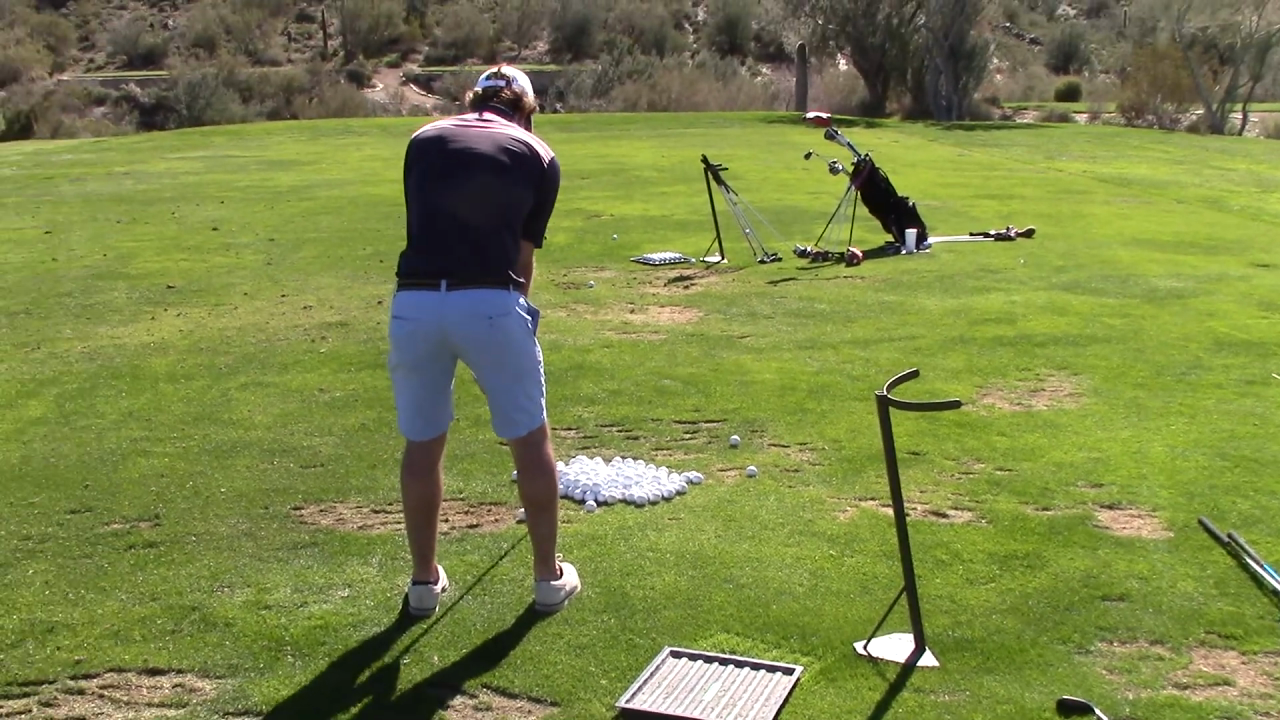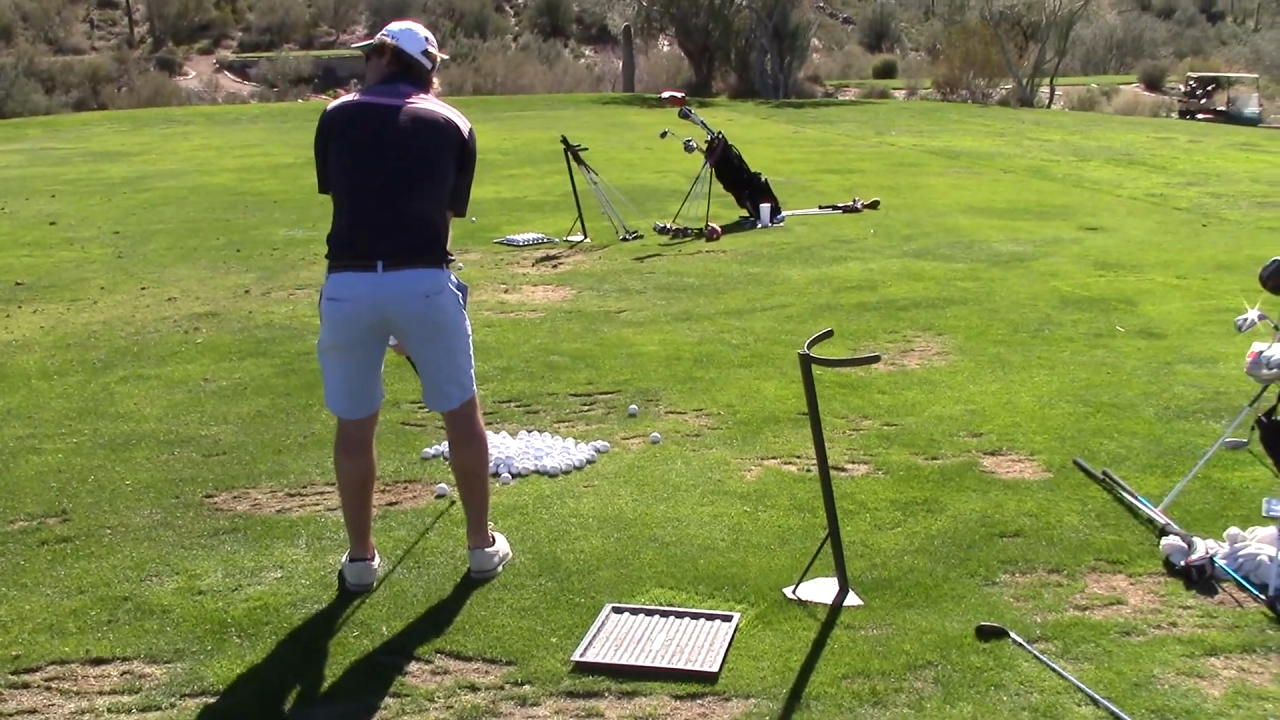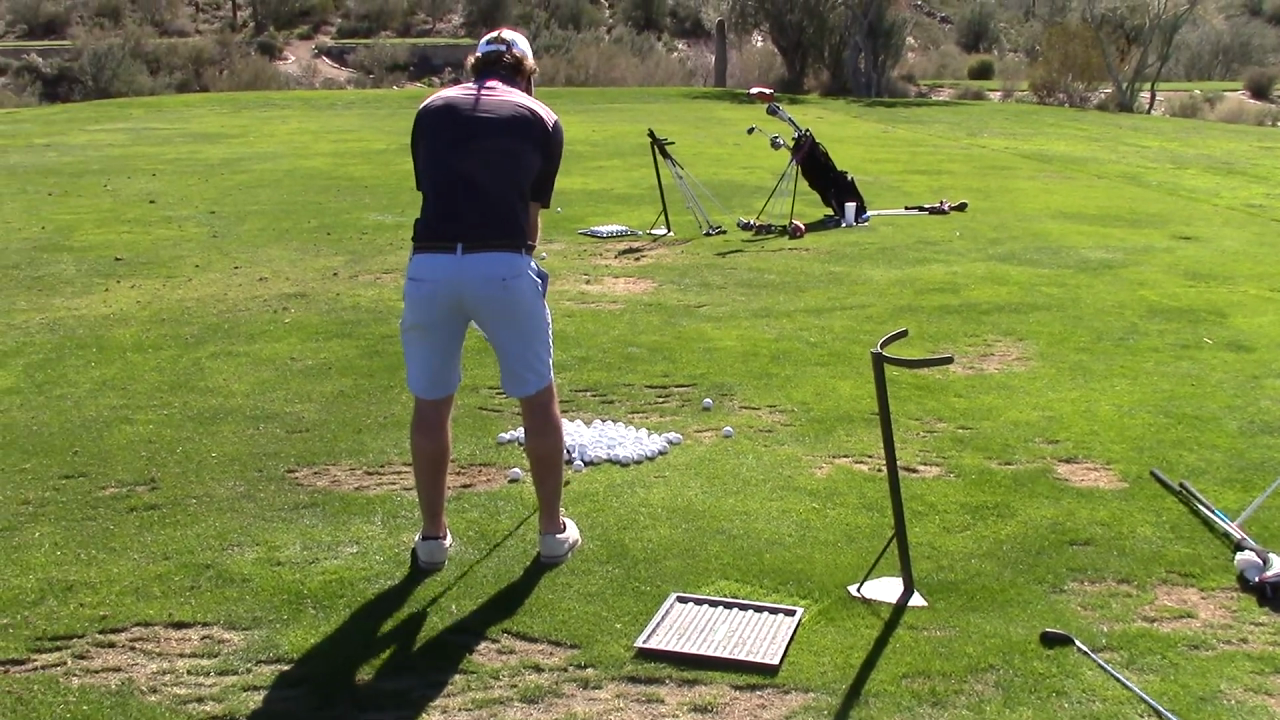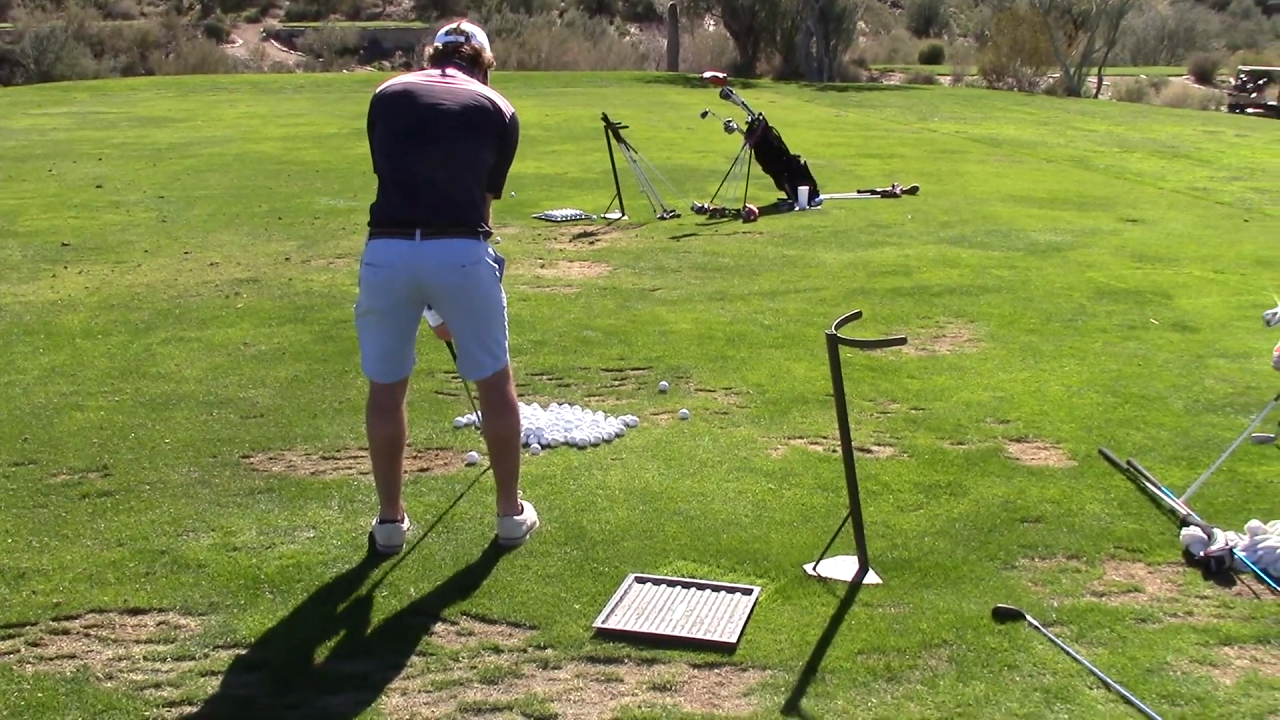
dt=1s
person 1, frame 1
left shoulder: (424, 139)
right shoulder: (538, 154)
left hip: (416, 301)
right hip: (491, 303)
left knee: (422, 445)
right knee: (530, 440)
left ankle: (424, 579)
right ankle: (549, 575)
person 1, frame 2
left shoulder: (338, 116)
right shoulder: (455, 126)
left elbow: (337, 200)
left hip: (349, 282)
right hip: (424, 281)
left knee: (354, 423)
right knee: (461, 412)
left ankle: (361, 556)
right ankle: (482, 543)
person 1, frame 3
left shoulder: (432, 109)
right shoulder: (542, 119)
left hip: (431, 265)
right hip: (504, 266)
left knee: (431, 405)
right knee: (538, 399)
left ankle: (433, 536)
right ankle: (552, 529)
person 1, frame 4
left shoulder: (387, 95)
right shoulder: (499, 110)
right wrist: (452, 311)
left hip: (387, 249)
right hip: (460, 251)
left knee: (385, 387)
right knee: (494, 382)
left ankle: (391, 519)
right ankle: (511, 511)
